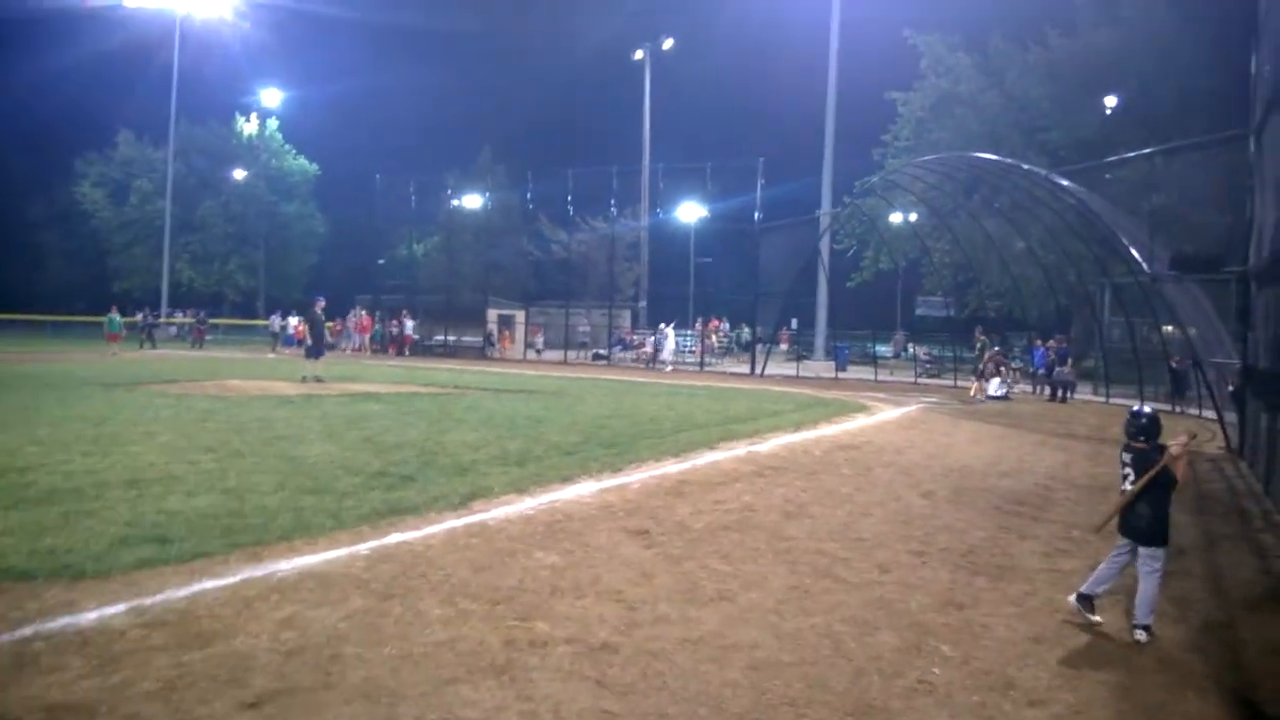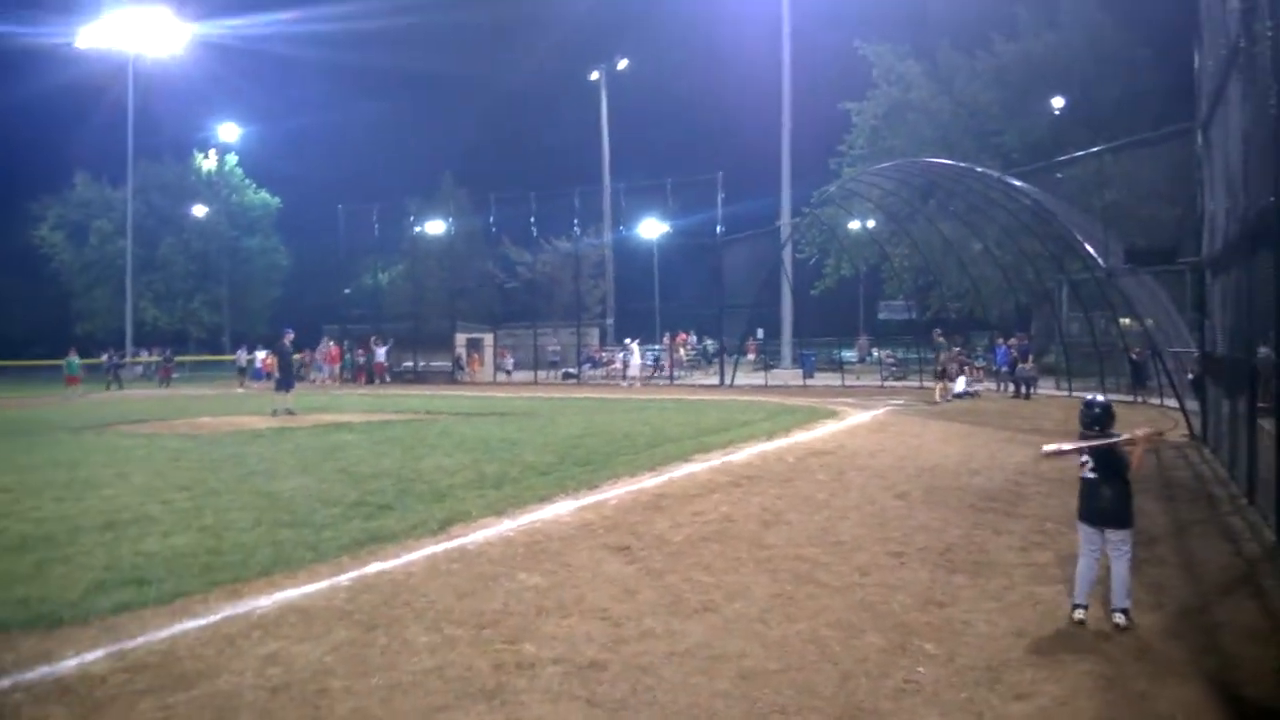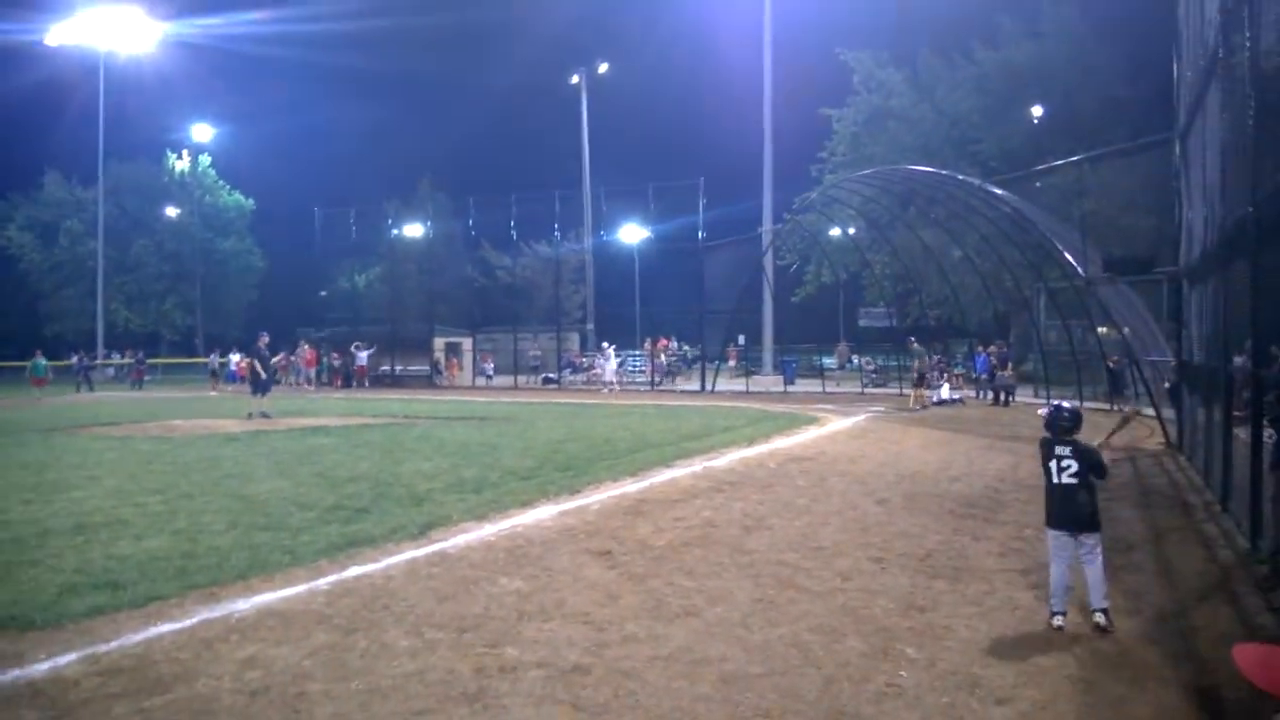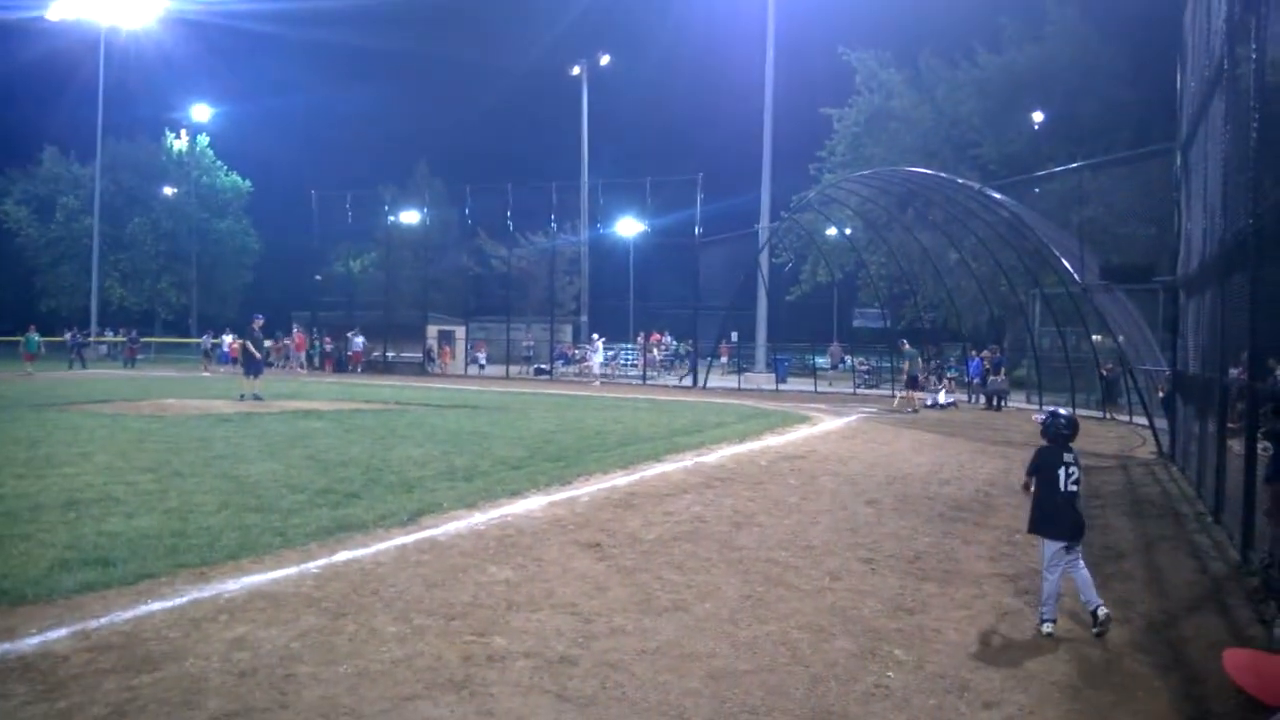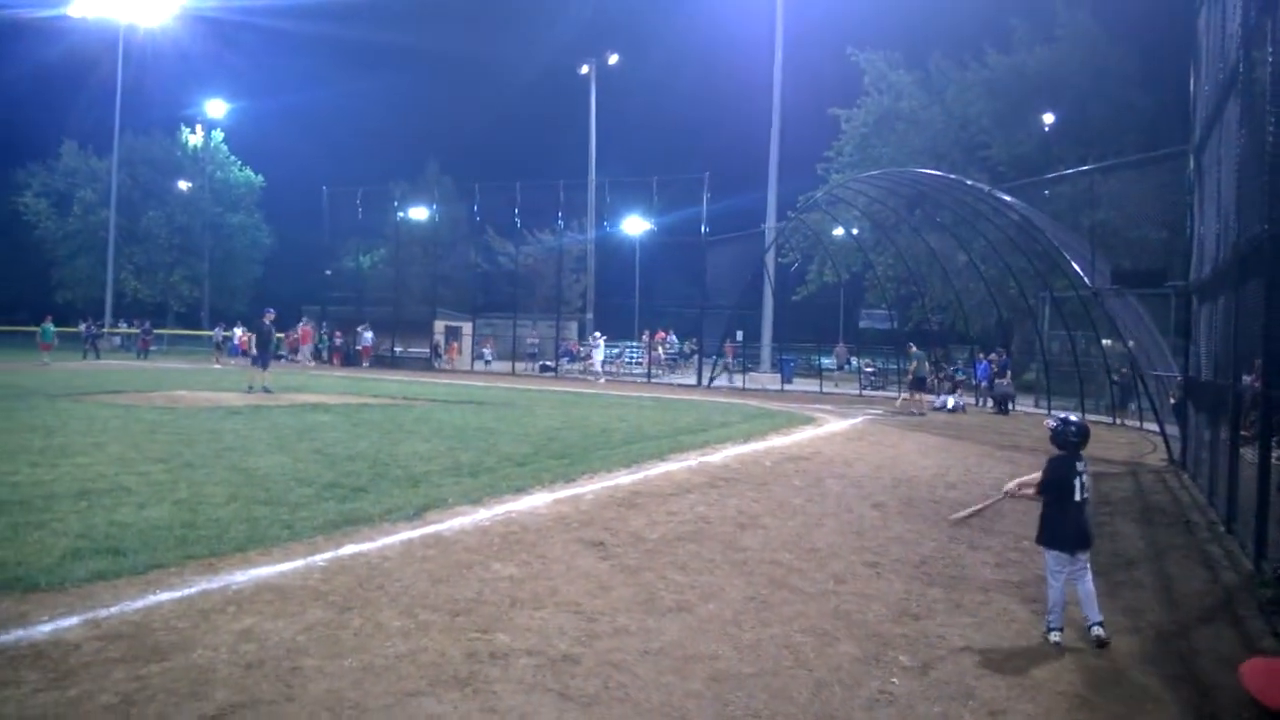
dt=0.3s
person 1, frame 1
left shoulder: (1129, 449)
right shoulder: (1149, 459)
left elbow: (1161, 450)
right elbow: (1173, 482)
left wrist: (1175, 446)
right wrist: (1181, 456)
left hip: (1130, 521)
right hip: (1151, 525)
left knee: (1117, 559)
right knee: (1149, 574)
left ankle: (1084, 595)
right ankle: (1141, 626)
person 1, frame 2
left shoulder: (1085, 439)
right shoulder: (1105, 447)
right elbow: (1129, 468)
left wrist: (1136, 438)
right wrist: (1140, 444)
left hip: (1089, 510)
right hip: (1116, 512)
left knee: (1087, 558)
right knee: (1120, 560)
left ankle: (1079, 607)
right ankle: (1120, 612)
person 1, frame 3
left shoulder: (1045, 445)
right shoulder: (1085, 451)
right elbow: (1101, 474)
right wrist: (1096, 452)
left hip: (1058, 517)
right hip: (1086, 517)
left knee: (1059, 564)
right knee: (1092, 562)
left ankle: (1057, 614)
right ankle: (1100, 612)
person 1, frame 4
left shoulder: (1044, 453)
right shoulder: (1073, 456)
left elbow: (1029, 477)
left wrist: (1028, 487)
right wrist: (1039, 488)
left hip: (1052, 524)
right hip: (1074, 523)
left knee: (1051, 573)
right knee: (1077, 566)
left ankle: (1048, 621)
right ankle: (1098, 609)
person 1, frame 5
left shoulder: (1057, 463)
right shoulder: (1079, 461)
left elbow: (1041, 492)
right elbow: (1044, 478)
left wrist: (1017, 493)
right wrist: (1017, 482)
left hip: (1057, 533)
right hip: (1080, 532)
left knee: (1056, 581)
right knee: (1083, 578)
left ankle: (1055, 629)
right ankle: (1096, 625)
